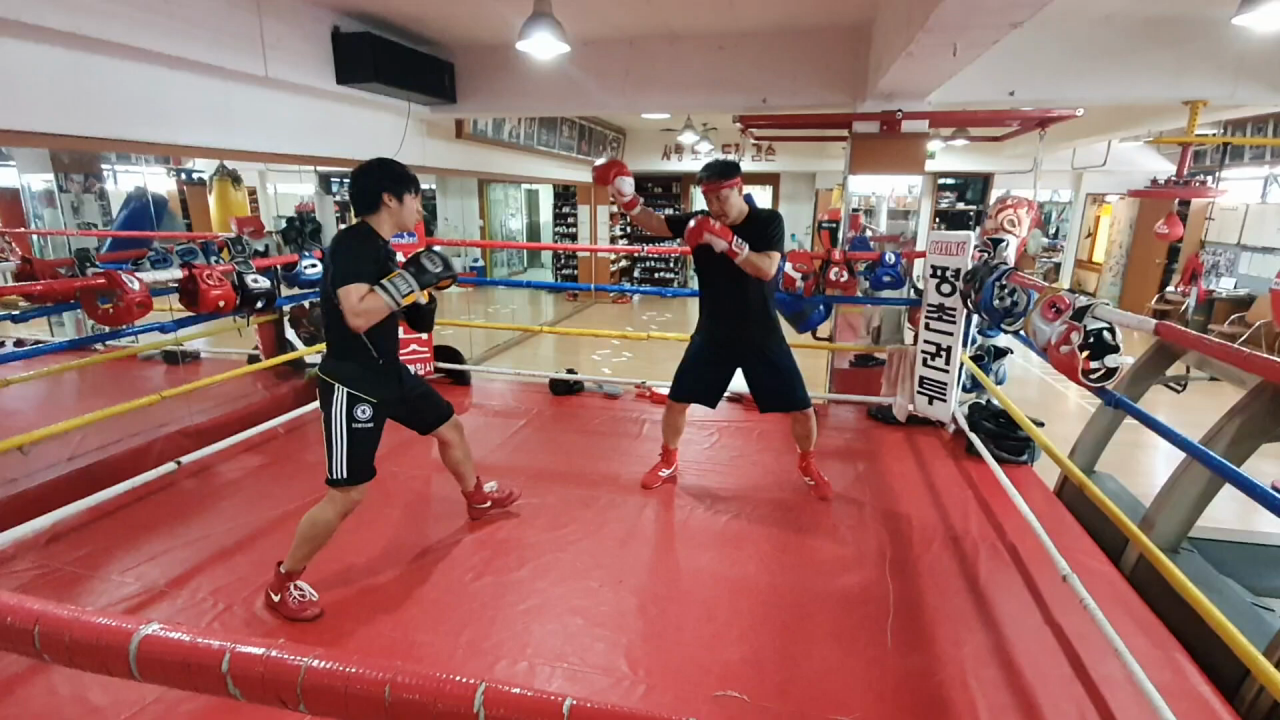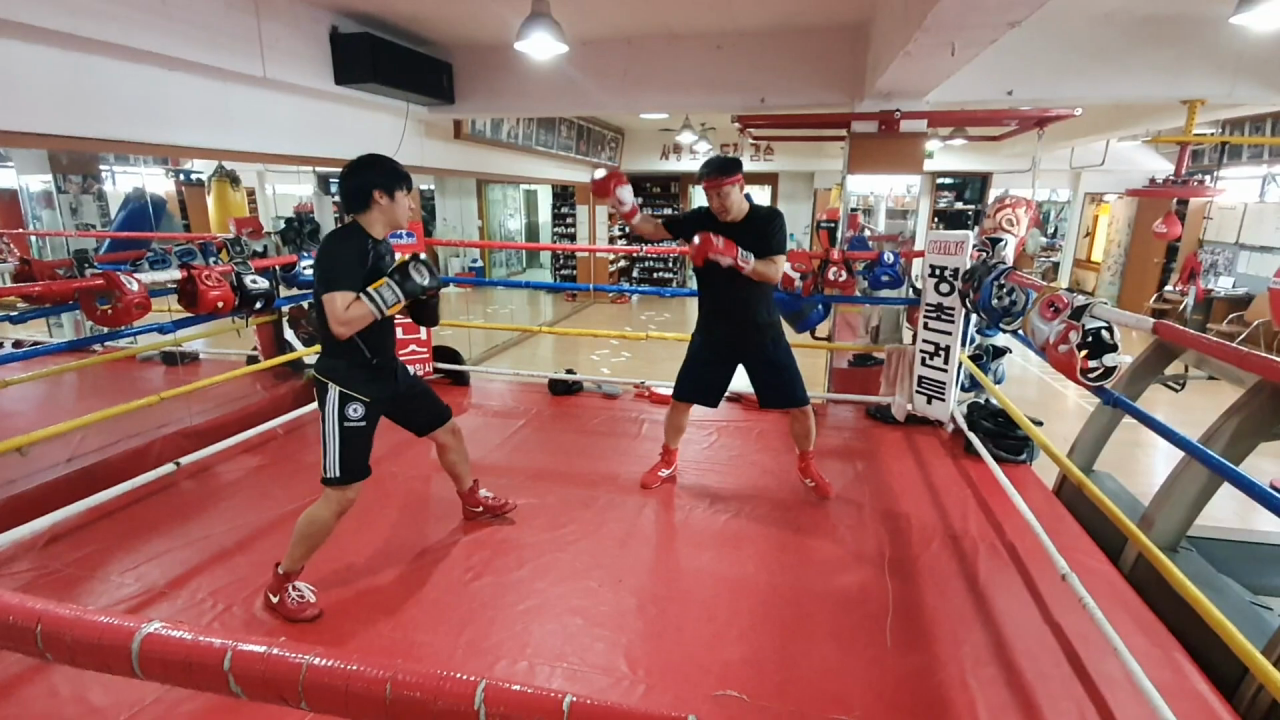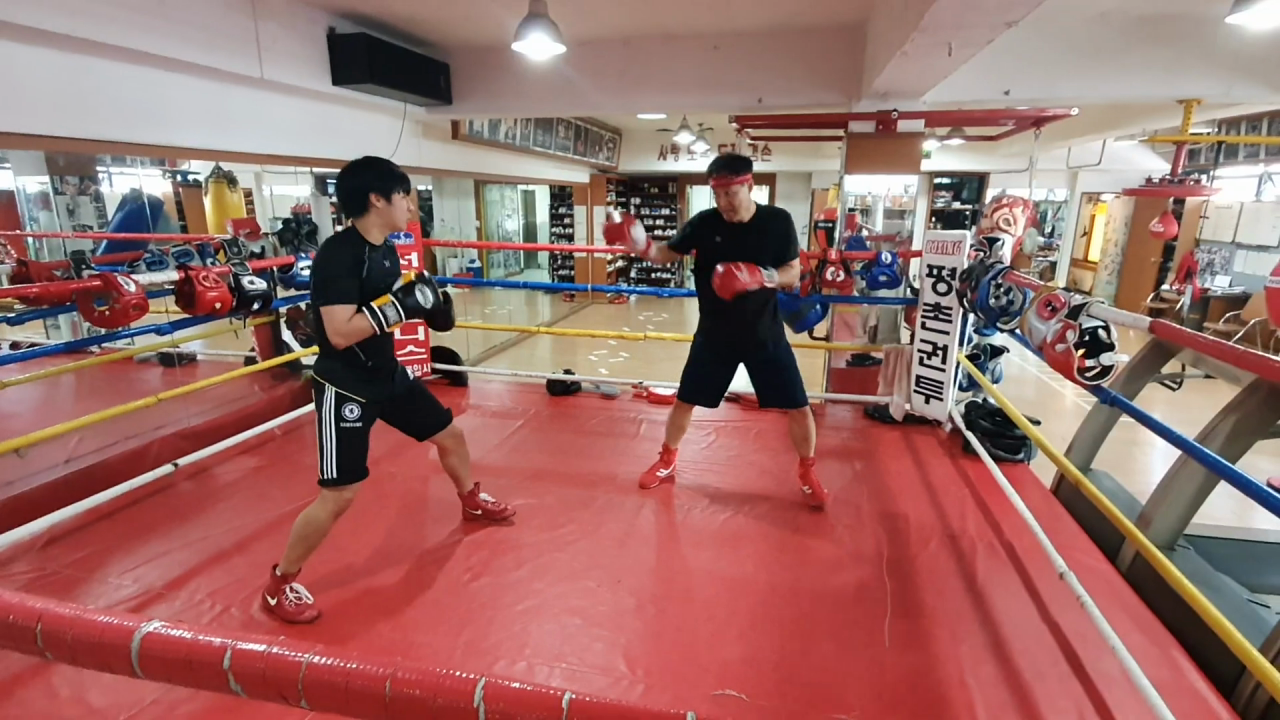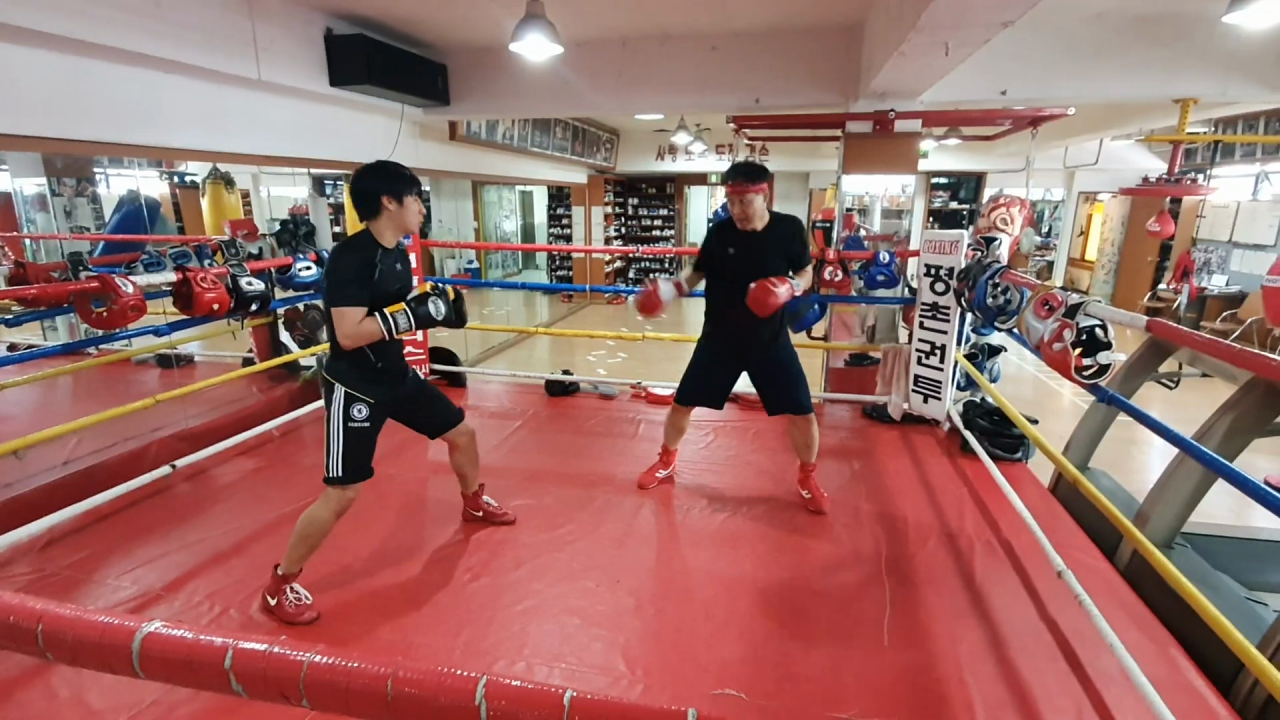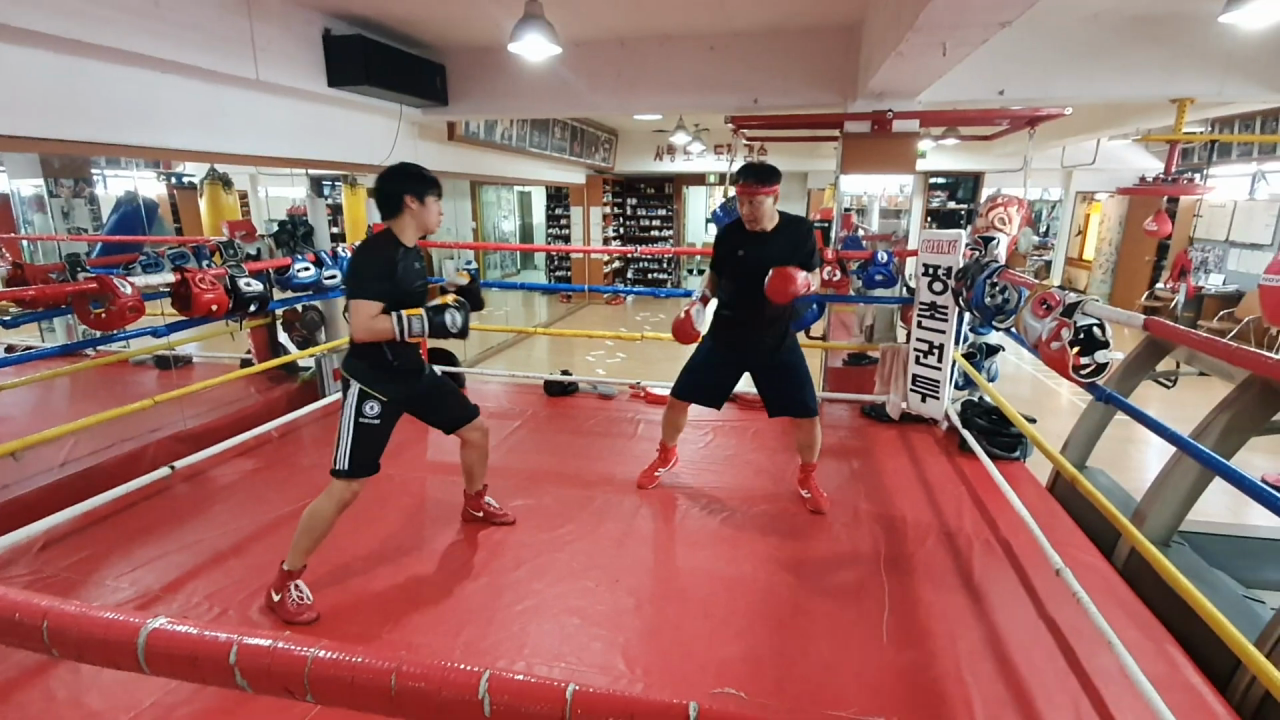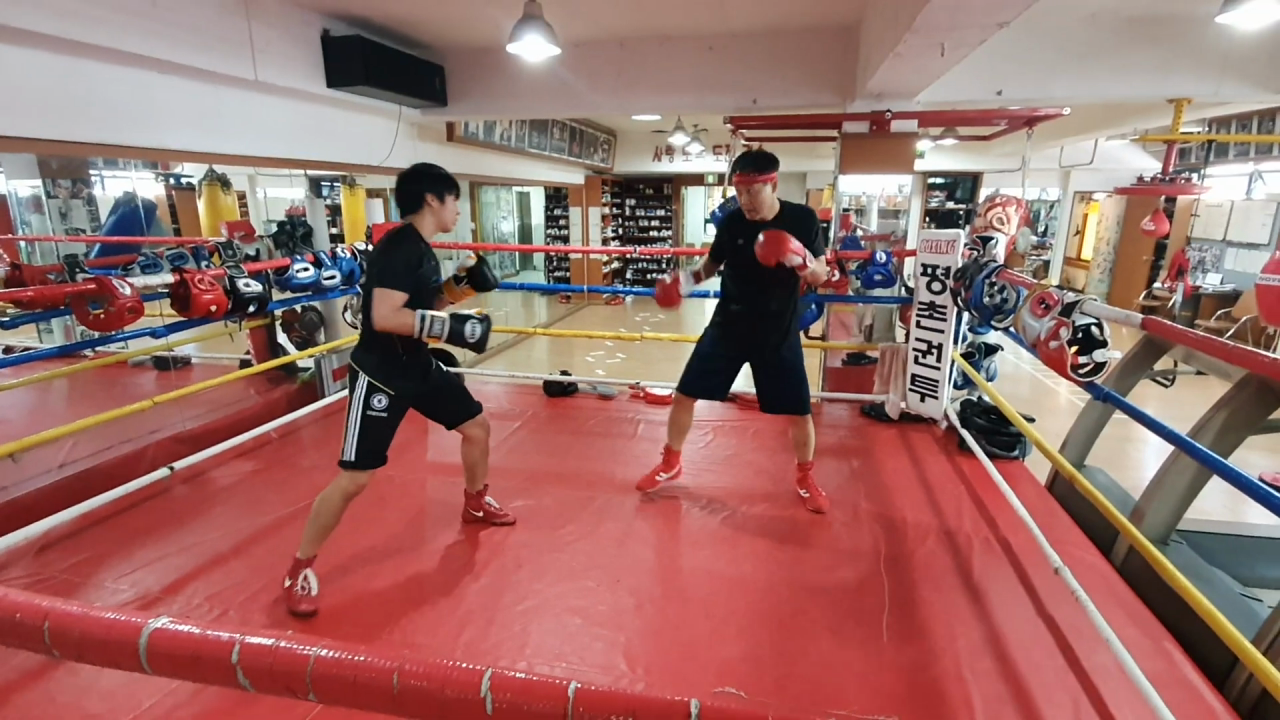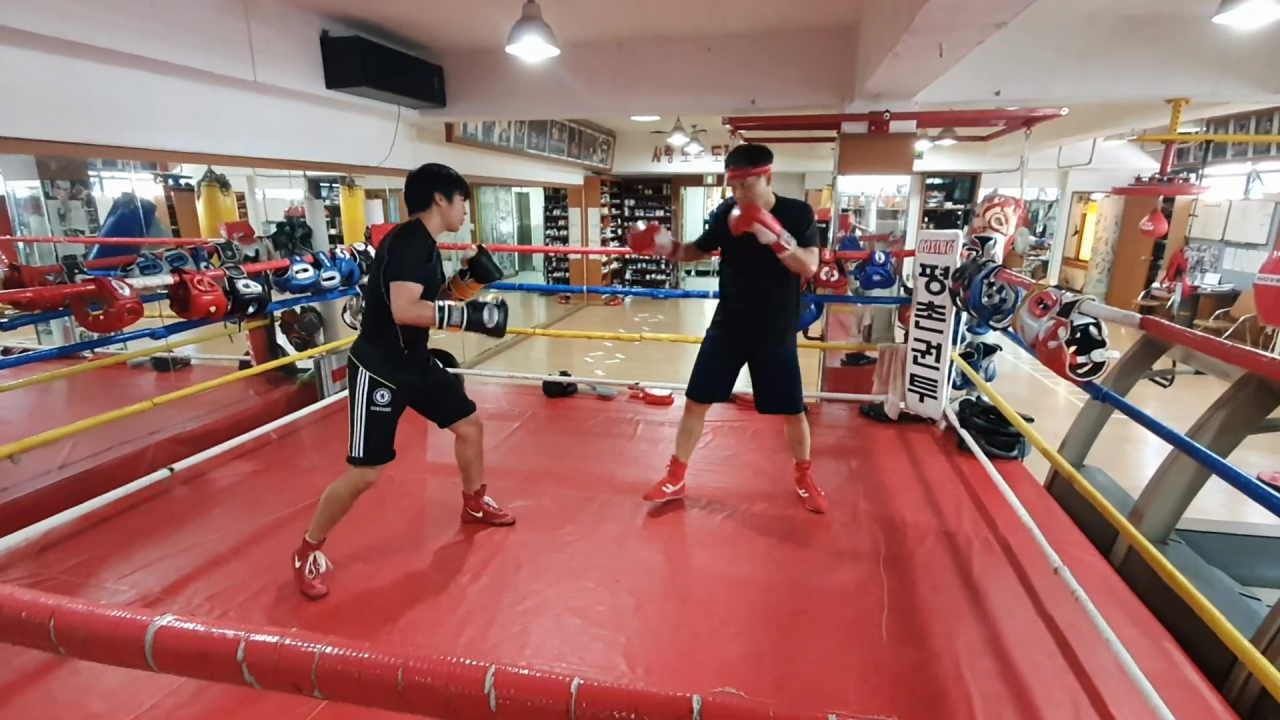
dt=0.1s
person 1, frame 1
left shoulder: (383, 245)
right shoulder: (352, 245)
right elbow: (357, 315)
left wrist: (416, 304)
right wrist: (413, 276)
left hip: (389, 372)
right hip: (352, 384)
left knee: (449, 426)
right knee: (347, 495)
left ankle: (477, 496)
right ankle: (284, 581)
person 1, frame 2
left shoulder: (378, 245)
right shoulder: (341, 246)
right elbow: (342, 324)
left wrist: (415, 298)
right wrist: (400, 286)
left hip: (387, 371)
right hip: (346, 384)
left knee: (447, 429)
right knee: (342, 493)
left ankle: (472, 499)
right ankle: (283, 582)
person 1, frame 3
left shoulder: (384, 249)
right shoulder: (338, 254)
right elbow: (339, 332)
left wrist: (424, 299)
right wrist: (403, 303)
left hip: (387, 375)
right hip: (345, 387)
left knee: (450, 434)
right knee: (338, 494)
left ankle: (472, 502)
right ankle: (280, 584)
person 1, frame 4
left shoulder: (397, 252)
right shoulder: (350, 256)
right elbow: (349, 334)
left wrist: (436, 303)
right wrist: (413, 314)
left hip: (397, 374)
right hip: (355, 387)
left knee: (461, 432)
right knee: (341, 494)
left ankle: (474, 503)
right ankle: (281, 584)
person 1, frame 5
left shoulder: (415, 251)
right shoulder: (376, 253)
right elbow: (362, 328)
left wrist: (454, 296)
right wrist: (432, 320)
left hip: (412, 371)
right hip: (371, 382)
left knee: (475, 430)
right knee: (346, 487)
left ankle: (476, 503)
right ankle: (286, 581)
person 1, frame 6
left shoulder: (423, 247)
right shoulder: (398, 247)
right elbow: (385, 317)
left wrist: (463, 282)
right wrist: (451, 328)
left hip: (419, 366)
right hip: (379, 375)
left knee: (477, 425)
right knee: (354, 479)
left ankle: (476, 503)
right ankle: (300, 568)
person 1, frame 7
left shoulder: (425, 243)
right shoulder: (408, 240)
right elbow: (405, 310)
left wrist: (468, 277)
right wrist: (469, 313)
left hip: (416, 362)
right hip: (378, 369)
left knee: (469, 424)
right knee: (364, 473)
left ankle: (474, 503)
right ankle: (310, 550)
person 2, frame 1
left shoulder: (769, 221)
right shoulder: (700, 223)
left elbow: (767, 269)
right elbow: (653, 224)
left wrist: (726, 241)
right wrist: (627, 198)
left hip: (762, 335)
right hip: (713, 334)
left knee: (801, 409)
right knee: (677, 400)
left ankle: (807, 464)
right ankle: (668, 461)
person 2, frame 2
left shoulder: (770, 219)
right shoulder: (700, 220)
left elbow: (774, 273)
right elbow: (651, 229)
left wrist: (732, 255)
right wrist: (626, 207)
left hip: (762, 332)
right hip: (713, 332)
left knee: (800, 407)
right knee: (681, 400)
left ankle: (807, 465)
right ankle: (668, 461)
person 2, frame 3
left shoulder: (778, 222)
right shoulder: (705, 223)
left elbow: (792, 272)
right elbow: (666, 255)
left wrist: (756, 278)
right wrist: (638, 242)
left hip: (764, 332)
right hip: (715, 333)
left knee: (797, 407)
right knee: (684, 402)
left ankle: (807, 474)
right ankle: (667, 461)
person 2, frame 4
left shoulder: (790, 229)
right shoulder: (719, 233)
left elbow: (806, 274)
right elbow: (697, 273)
left wrist: (789, 288)
right wrist: (672, 288)
left hip: (770, 340)
right hip: (719, 338)
left knee: (802, 414)
right knee: (683, 403)
left ankle: (807, 479)
right ankle: (666, 461)
person 2, frame 5
left shoulder: (800, 231)
right shoulder: (730, 233)
left elbow: (815, 276)
right elbow: (715, 278)
left wrist: (804, 282)
right wrist: (699, 304)
left hip: (778, 340)
right hip: (725, 336)
left knee: (806, 414)
right knee: (678, 400)
left ankle: (807, 479)
right ankle: (664, 458)
person 2, frame 6
left shoulder: (803, 219)
right shoulder: (731, 222)
left elbow: (821, 273)
right elbow: (713, 262)
left wrist: (800, 257)
right wrist: (689, 279)
left hip: (779, 334)
right hip: (727, 328)
left knee: (799, 413)
right knee: (684, 394)
left ankle: (805, 479)
right ankle: (671, 462)
person 2, frame 7
left shoulder: (798, 213)
right shoulder: (728, 213)
left elbow: (810, 266)
right elbow: (696, 252)
left wrist: (774, 234)
right wrist: (665, 245)
left hip: (776, 332)
right hip: (727, 327)
left knee: (792, 411)
right knee: (698, 401)
left ankle: (803, 477)
right ankle: (675, 476)
